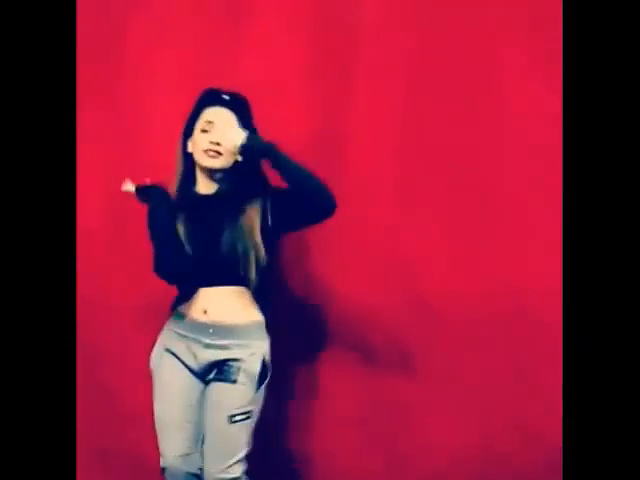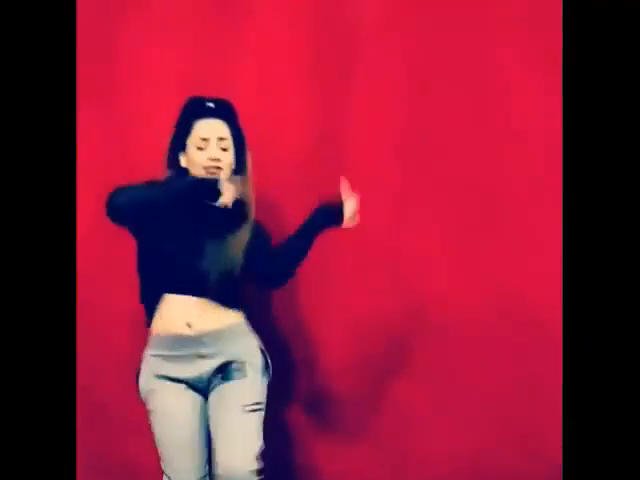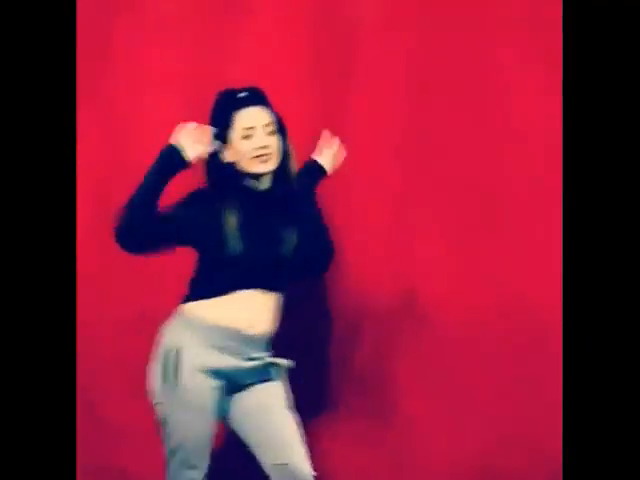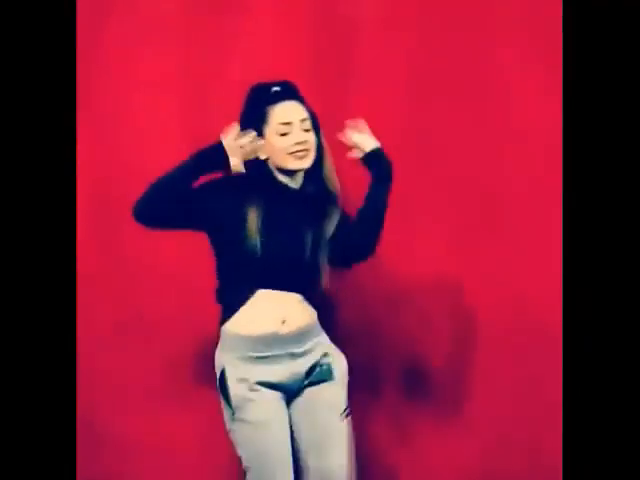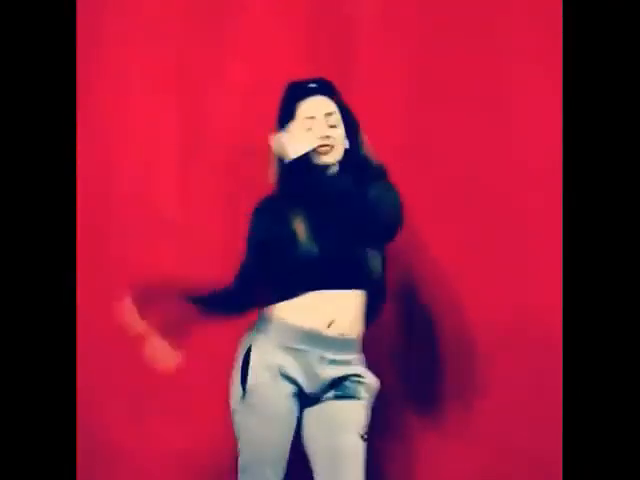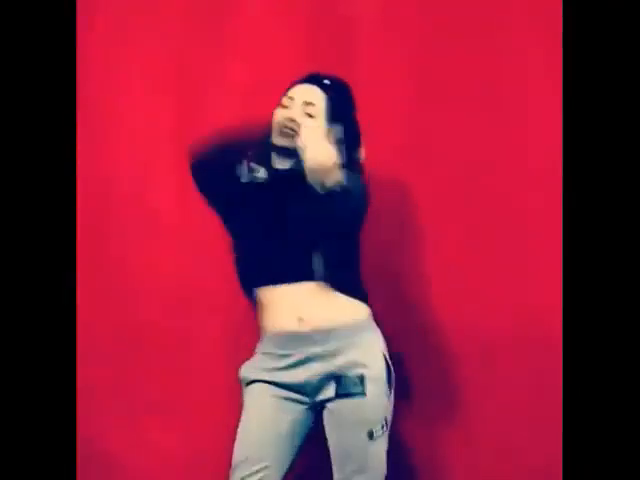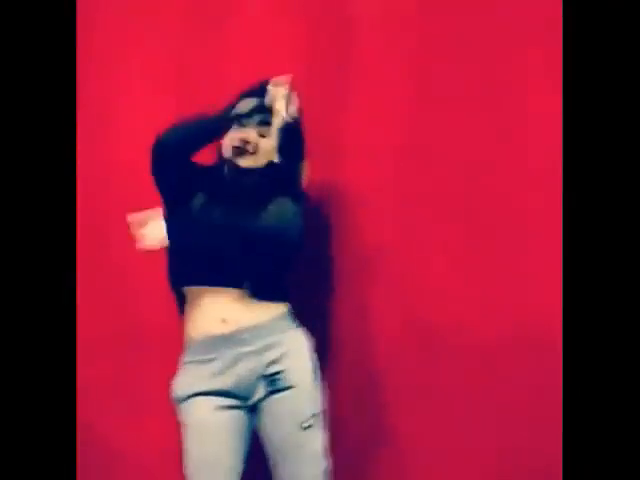
dt=0.4s
person 1, frame 1
left shoulder: (259, 204)
right shoulder: (174, 208)
left elbow: (323, 203)
right elbow: (171, 270)
left wrist: (262, 149)
right wrist: (156, 201)
left hip: (240, 346)
right hip: (180, 342)
person 1, frame 2
left shoulder: (241, 221)
right shoulder: (159, 203)
left elbow: (272, 273)
right elbow: (119, 204)
left wrist: (322, 221)
right wrist: (201, 189)
left hip: (231, 353)
right hip: (169, 361)
person 1, frame 3
left shoulder: (287, 205)
right shoulder: (207, 204)
left elbow: (316, 262)
right elbow: (132, 237)
left wrist: (308, 184)
right wrist: (172, 159)
left hip: (255, 360)
right hip: (195, 347)
person 1, frame 4
left shoulder: (320, 203)
right shoulder: (230, 196)
left elbow: (355, 249)
right elbow: (149, 211)
left wrist: (379, 170)
right wrist: (210, 158)
left hip: (311, 353)
right hip: (247, 360)
person 1, frame 5
left shoulder: (371, 190)
right shoulder: (276, 209)
left elbow: (383, 224)
right elbow: (248, 292)
left wrist: (309, 167)
left hip: (342, 363)
right hip: (276, 352)
person 1, frame 6
left shoulder: (343, 182)
right shoulder: (241, 184)
left elbow: (337, 215)
right elbow: (205, 165)
left wrist: (264, 184)
left hip: (349, 349)
right hip: (277, 359)
person 1, frame 7
left shoulder: (284, 204)
right shoulder: (190, 189)
left elbow: (275, 239)
right elbow: (167, 148)
left wrist: (175, 230)
right wrist: (250, 105)
left hip: (276, 351)
right hip: (205, 364)
